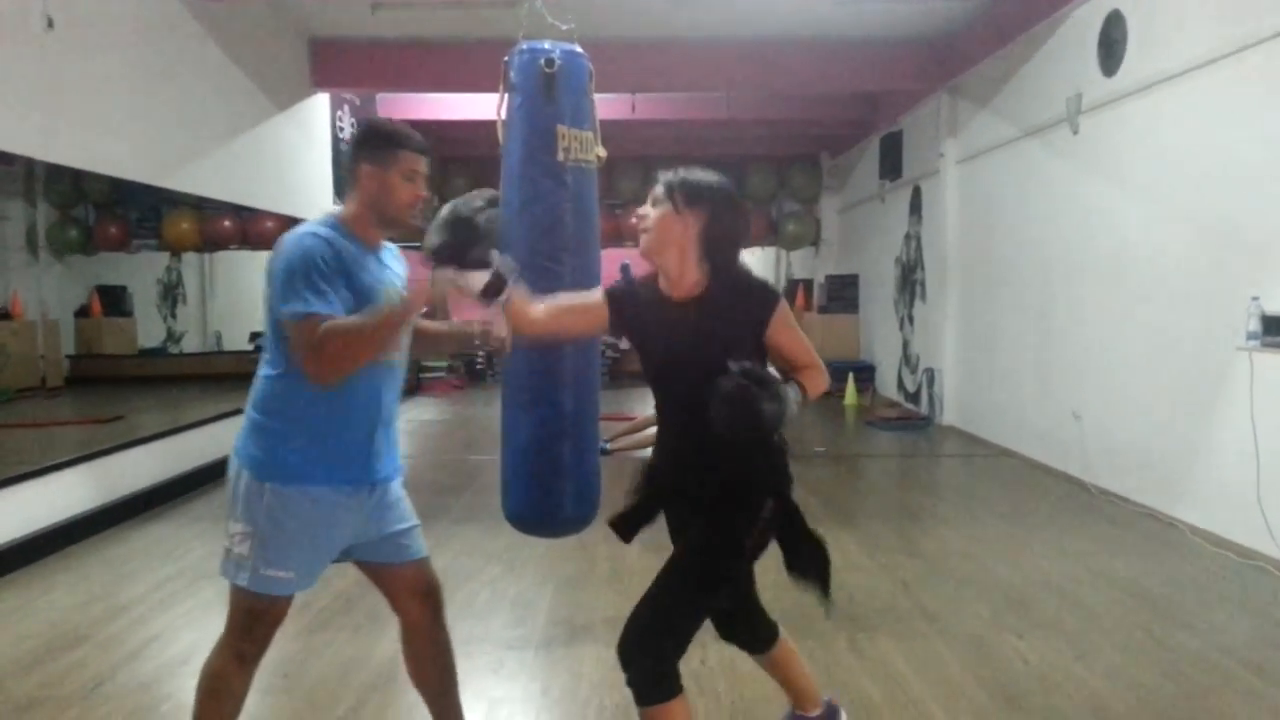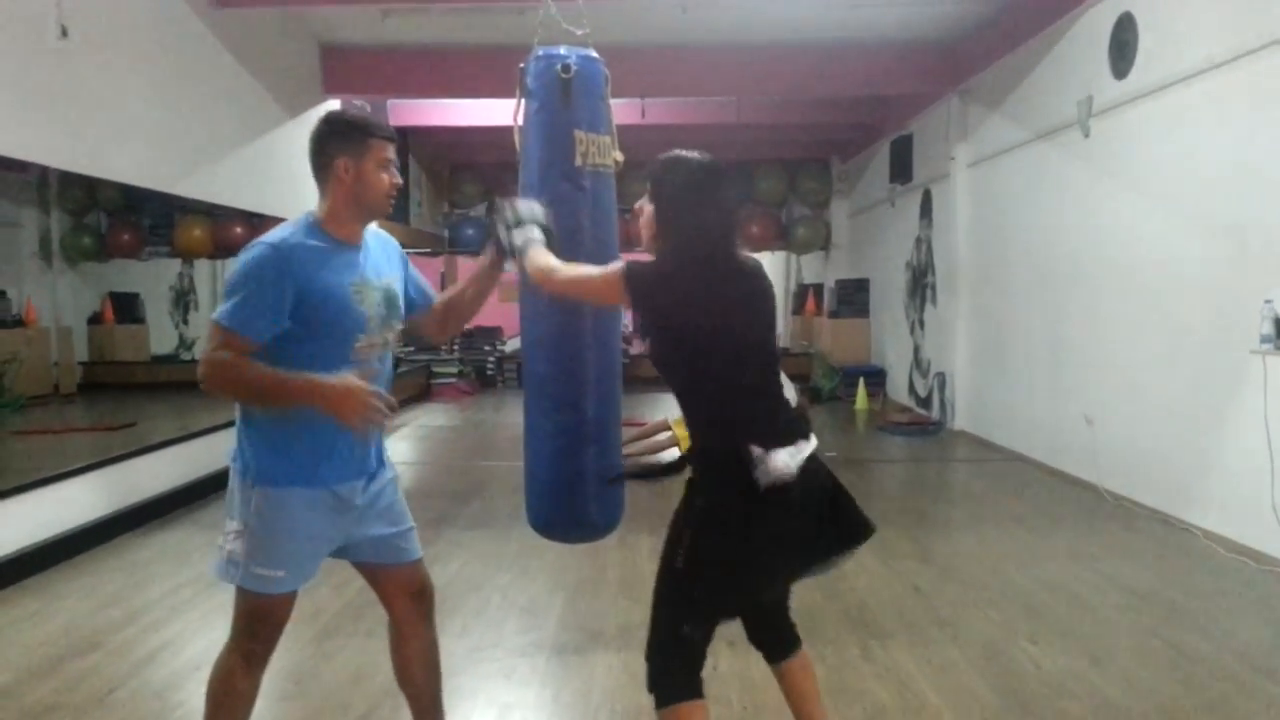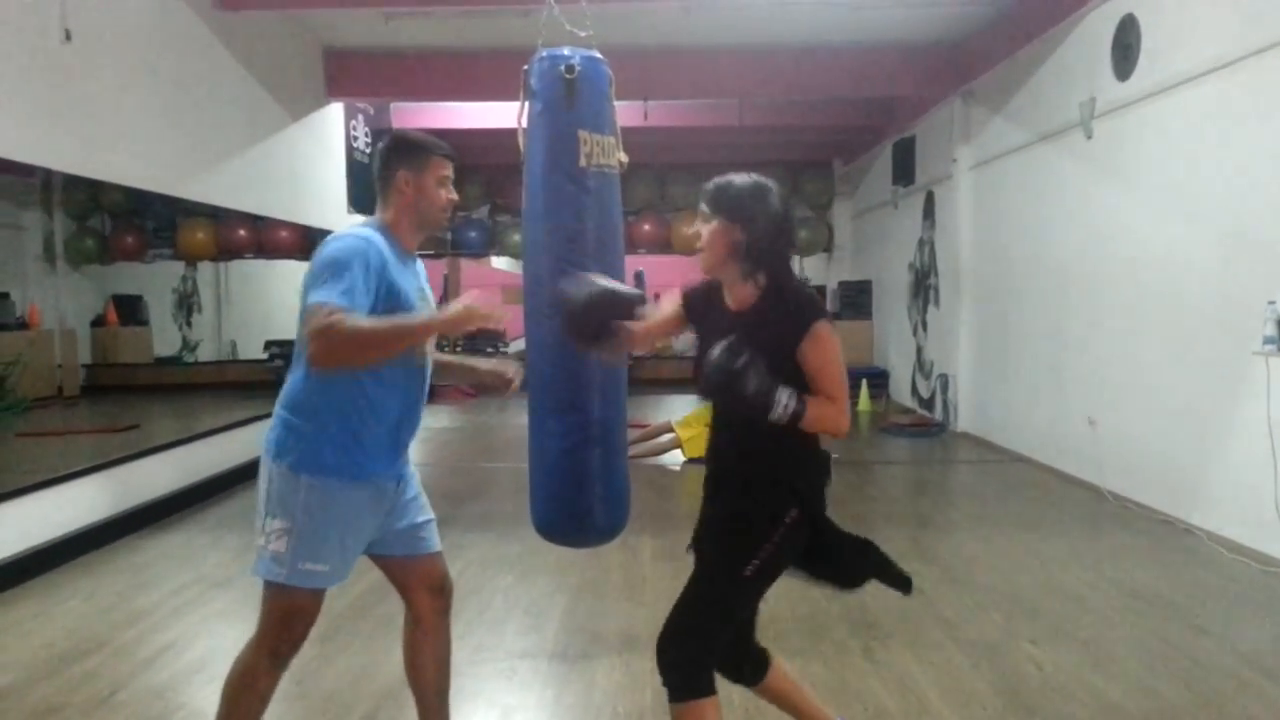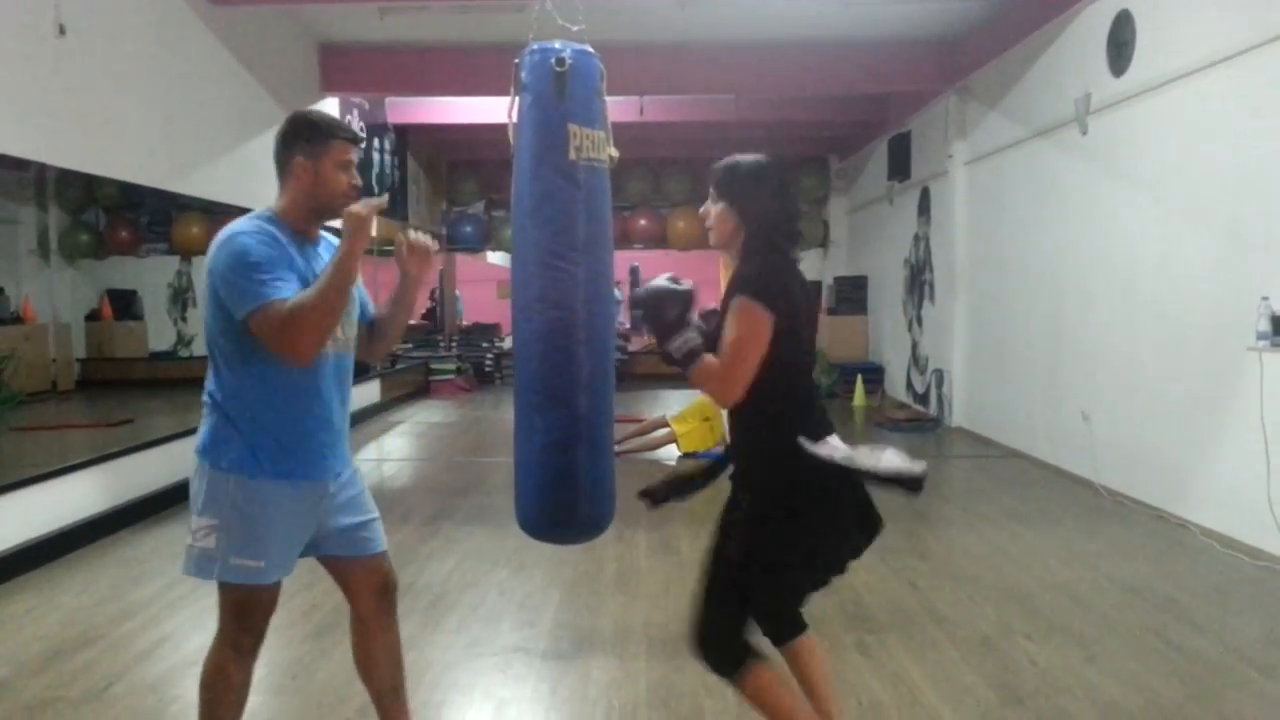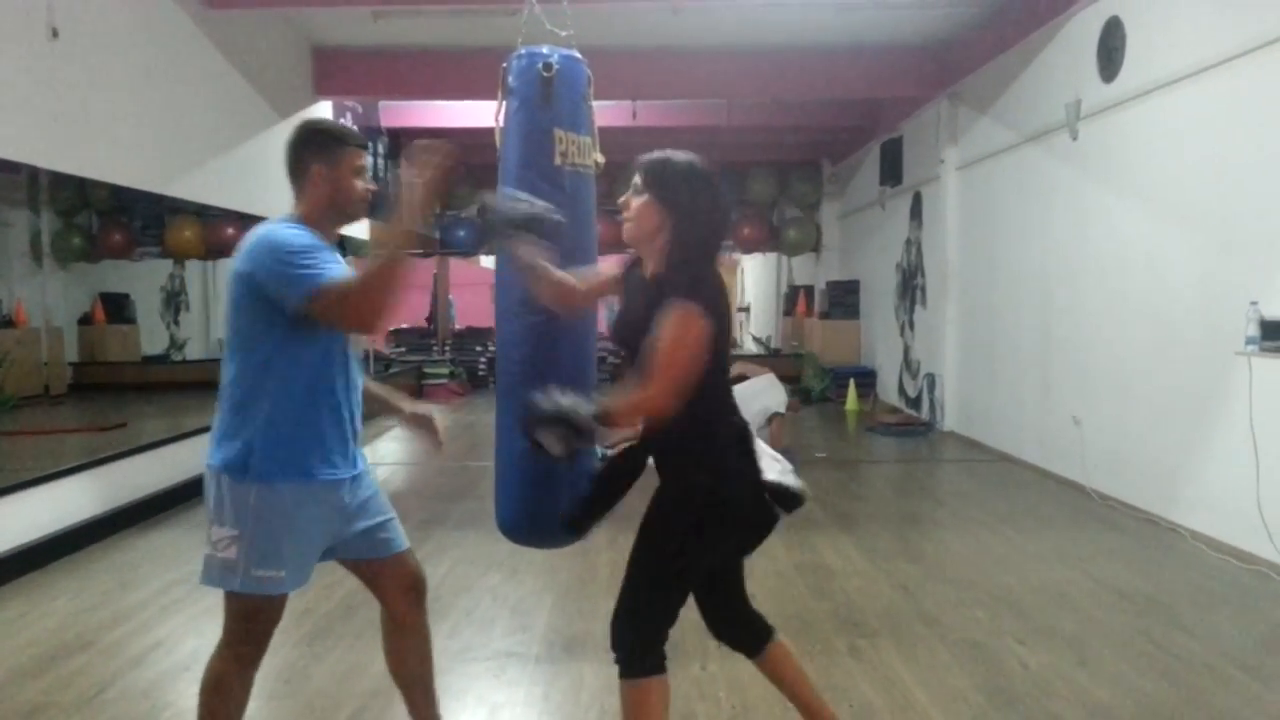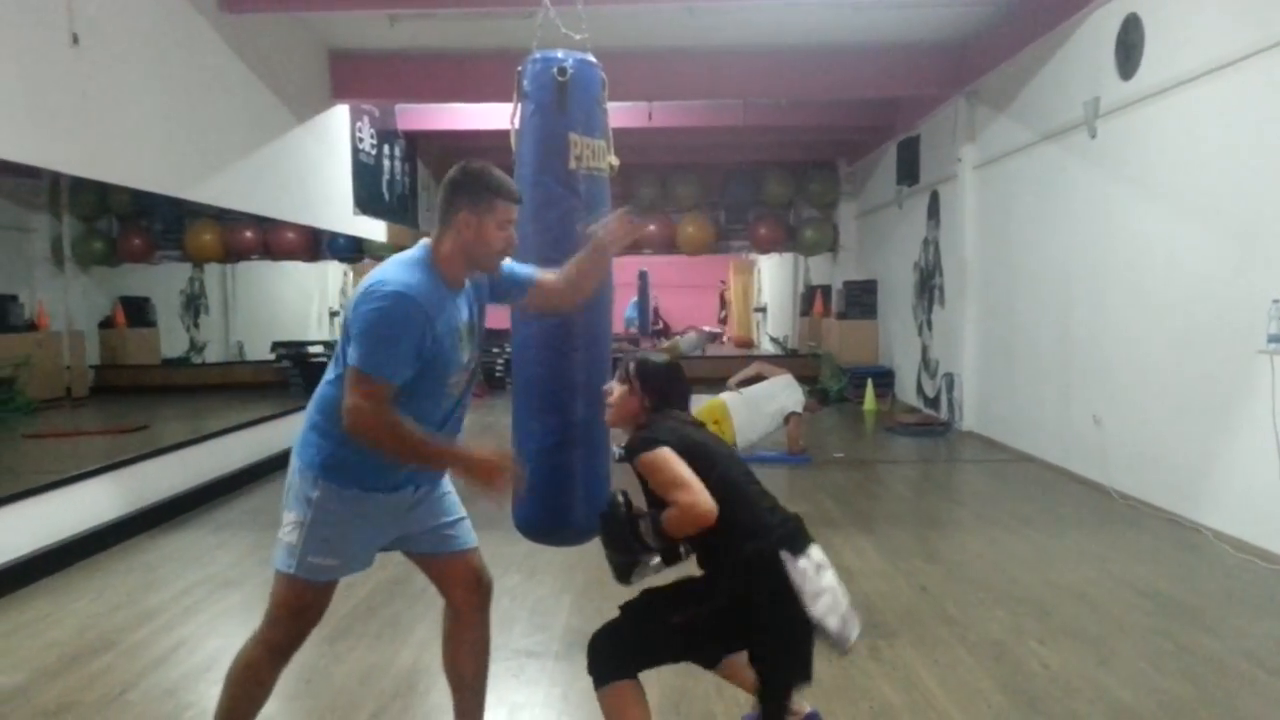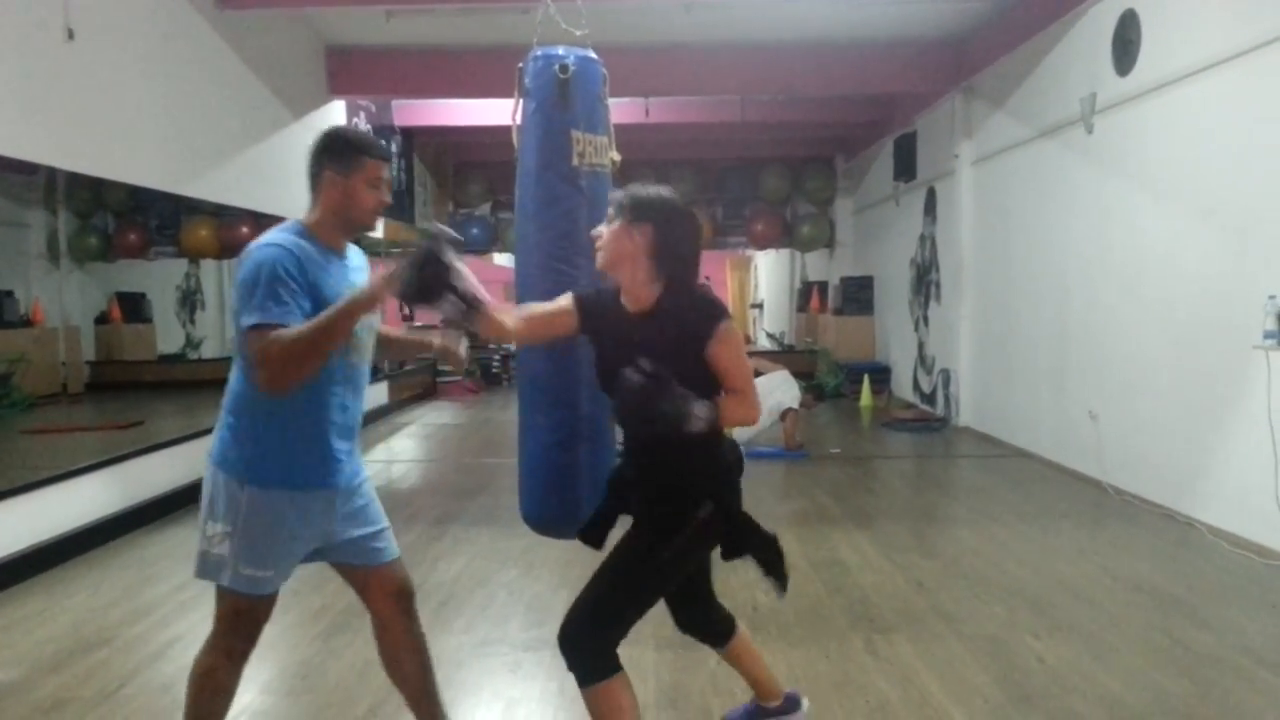
dt=0.5s
person 1, frame 1
left shoulder: (388, 258)
right shoulder: (312, 250)
right elbow: (324, 359)
left wrist: (459, 333)
right wrist: (412, 306)
left hip: (372, 473)
right hip: (290, 478)
left knee: (422, 597)
right knee: (249, 634)
person 1, frame 2
left shoulder: (384, 249)
right shoulder: (277, 258)
left elbow: (439, 322)
right elbow: (217, 369)
left wrist: (497, 259)
right wrist: (317, 390)
left hip: (367, 474)
right hip: (284, 481)
left knee: (414, 599)
right knee: (255, 635)
person 1, frame 3
left shoulder: (409, 265)
right shoulder: (353, 252)
right elbow: (326, 348)
left wrist: (475, 368)
right wrist: (442, 319)
left hip: (388, 472)
right hip: (316, 470)
left knee: (431, 594)
right knee: (283, 631)
person 1, frame 4
left shoulder: (330, 250)
right shoulder: (245, 245)
left elbow: (372, 345)
right elbow: (296, 343)
left wrist: (412, 278)
right wrist: (354, 250)
left hip: (330, 467)
right hip: (251, 470)
left knee: (377, 592)
right knee: (243, 627)
person 1, frame 5
left shoulder: (318, 250)
right shoulder: (277, 247)
right elbow: (364, 312)
left wrist: (401, 405)
right wrist: (408, 216)
left hip: (339, 469)
right hip: (265, 477)
left knee: (405, 588)
right knee: (249, 634)
person 1, frame 6
left shoulder: (479, 274)
right shoulder: (396, 295)
left elbow: (561, 291)
right elbow: (364, 417)
left wrist: (605, 244)
right wrist: (464, 459)
left hip: (418, 478)
right hip: (341, 477)
left knee: (472, 589)
right knee: (288, 626)
person 1, frame 7
left shoulder: (352, 258)
right shoulder: (276, 257)
right elbow: (274, 366)
left wrist: (430, 345)
right wrist: (363, 299)
left hip: (338, 472)
right hip: (264, 479)
left knee: (393, 595)
right knee: (238, 630)
person 2, frame 1
left shoulder: (748, 299)
right shoulder: (632, 300)
left elbow: (815, 374)
right elbow: (533, 322)
right wrist: (487, 274)
left hip: (747, 491)
right hip: (681, 484)
left knee: (643, 646)
right knee: (735, 614)
person 2, frame 2
left shoulder: (662, 277)
right shoulder: (745, 273)
left elbow: (548, 274)
left wrist: (523, 228)
left hip: (731, 474)
right hip: (783, 468)
left knee: (672, 653)
right knee: (766, 617)
person 2, frame 3
left shoulder: (798, 312)
right shoulder: (700, 300)
left elbow: (836, 418)
right elbow: (629, 340)
left wrist: (769, 398)
right wrist: (601, 322)
left hip: (783, 497)
right hip: (729, 492)
left knee: (682, 648)
right knee: (726, 645)
person 2, frame 4
left shoulder: (756, 284)
right shoulder: (774, 277)
left elbow: (726, 388)
left wrist: (674, 333)
right wrist: (683, 332)
left hip: (776, 474)
right hip: (797, 467)
left knee: (718, 635)
right knee: (775, 606)
person 2, frame 5
left shoulder: (688, 288)
right shoulder: (641, 273)
left elbow: (652, 400)
right elbow: (571, 294)
right wrist: (522, 244)
left hip: (703, 470)
right hip: (693, 467)
left knee: (637, 628)
right knee: (729, 617)
person 2, frame 6
left shoulder: (647, 443)
right shoulder: (677, 432)
left elbow: (700, 509)
left wrist: (640, 533)
right wrist: (651, 555)
left hip: (760, 583)
right hip: (773, 573)
left knee: (610, 653)
right knee: (682, 633)
person 2, frame 7
left shoulder: (701, 314)
right shoulder: (598, 307)
left elbow: (748, 407)
right elbow: (508, 326)
left wrist: (693, 411)
right wrist: (453, 286)
left hip: (695, 493)
right hip: (649, 483)
left knee: (585, 635)
right knee: (695, 610)
